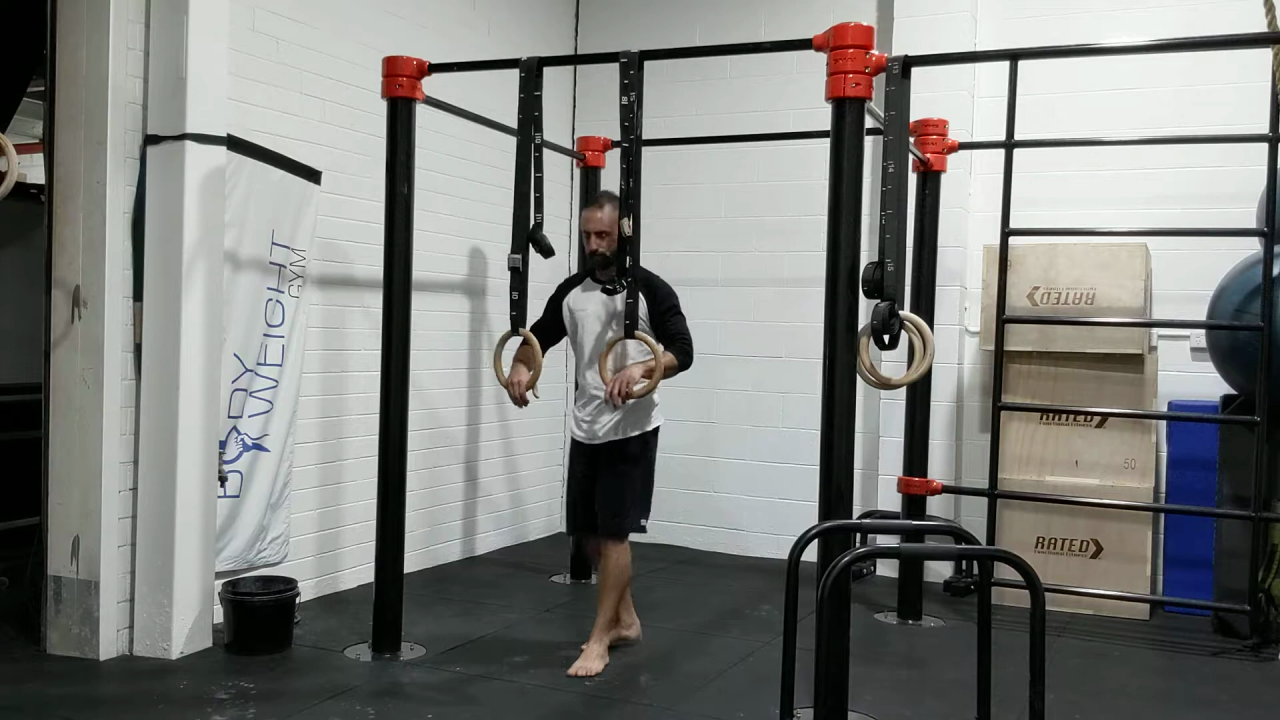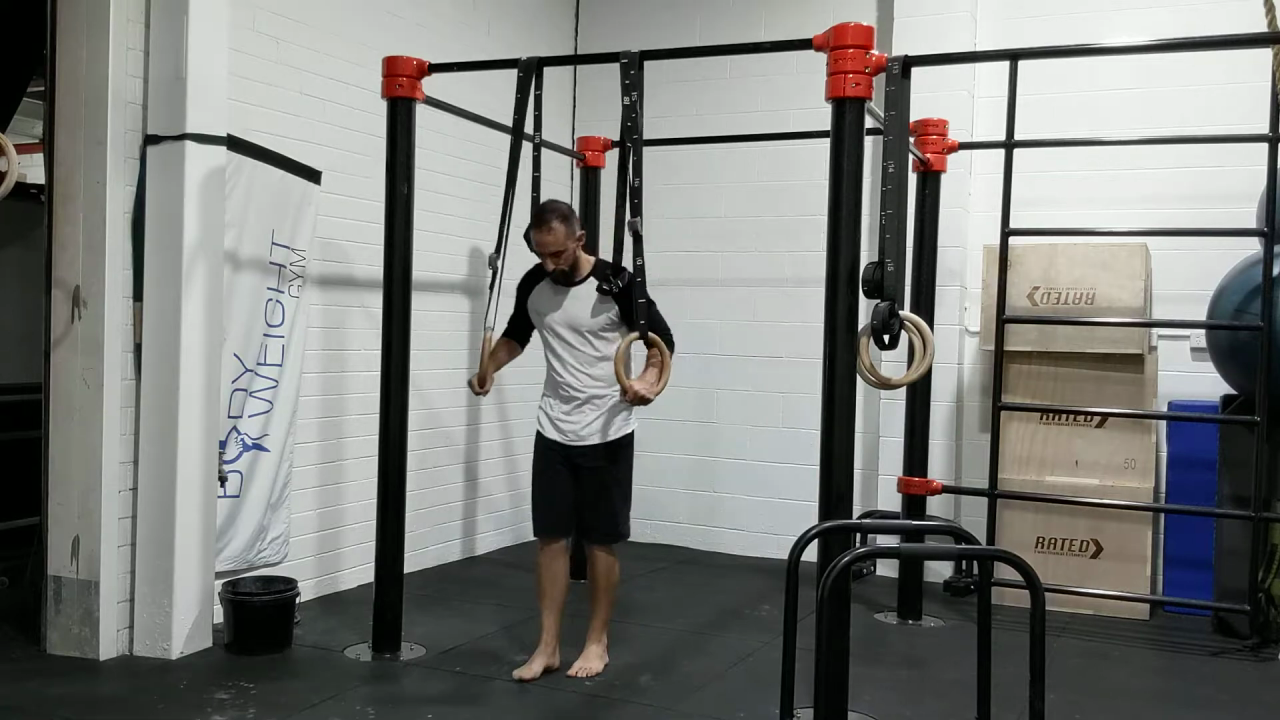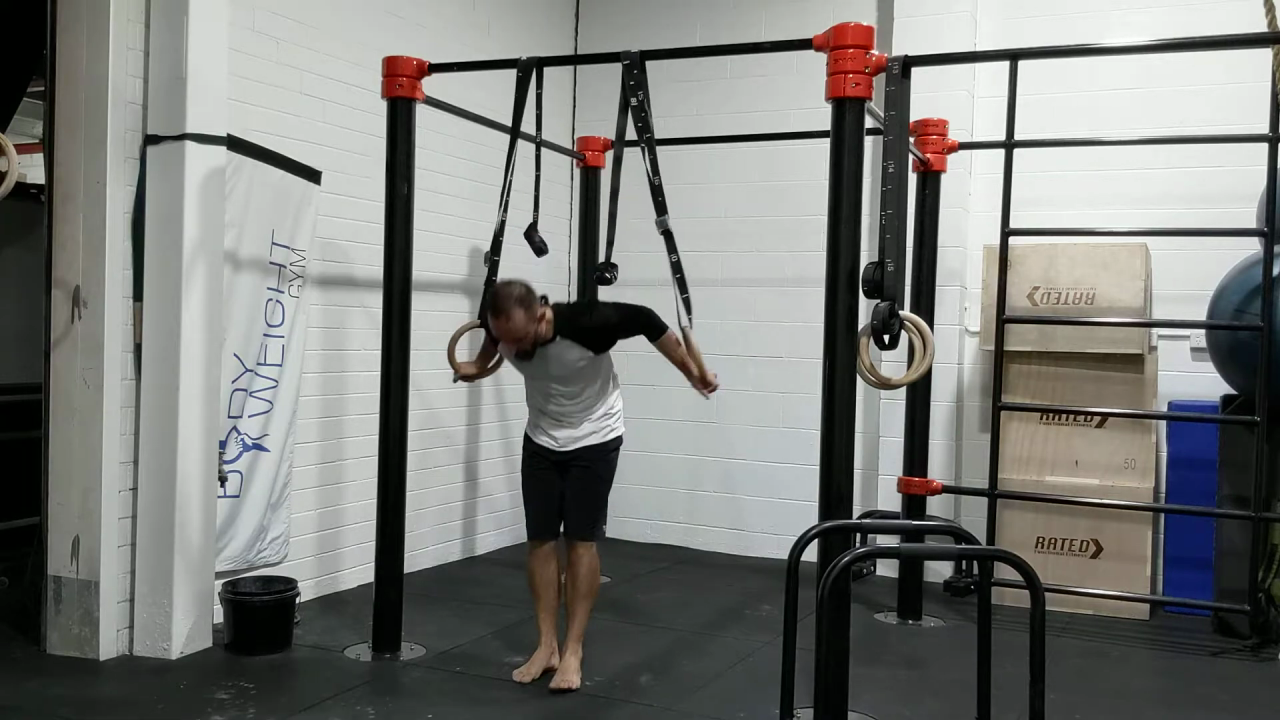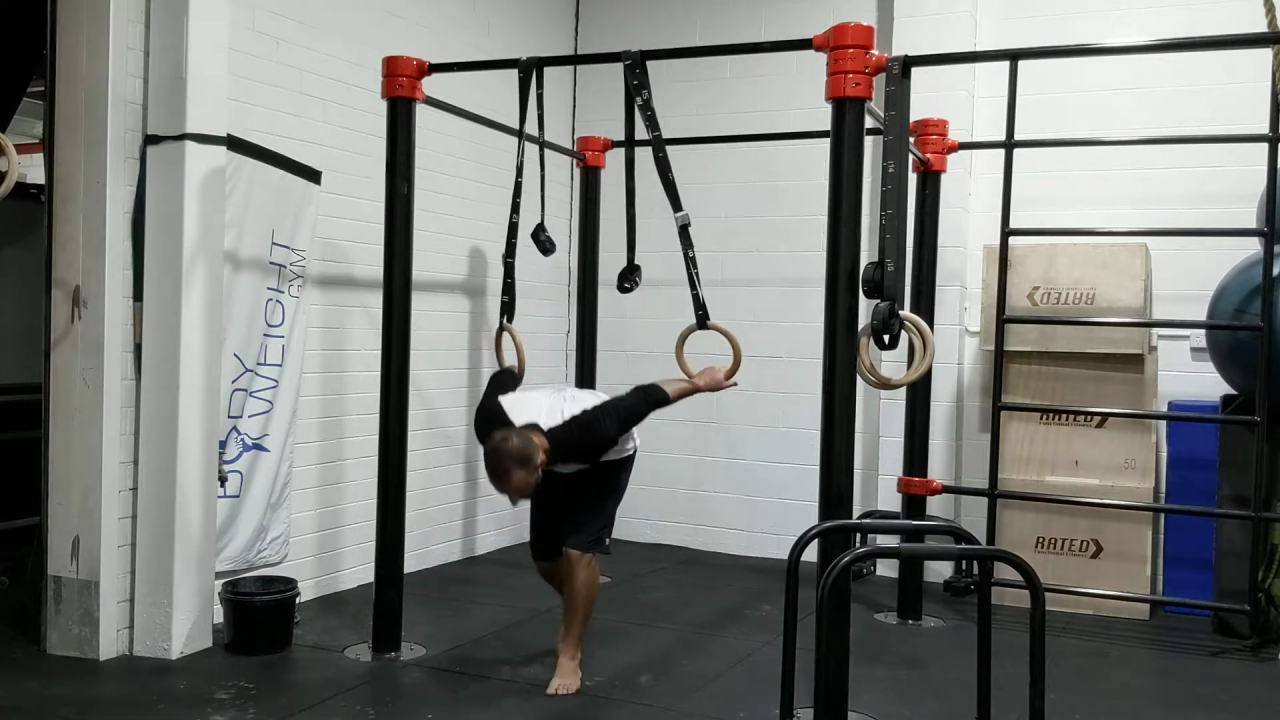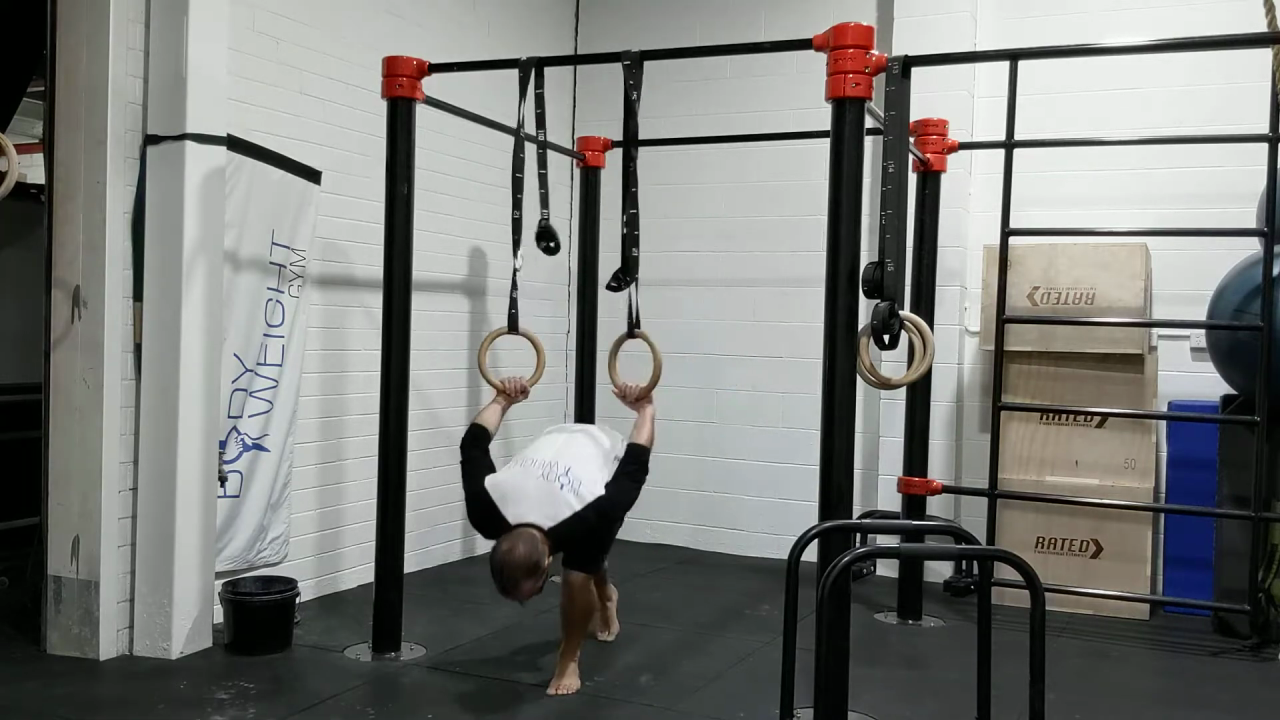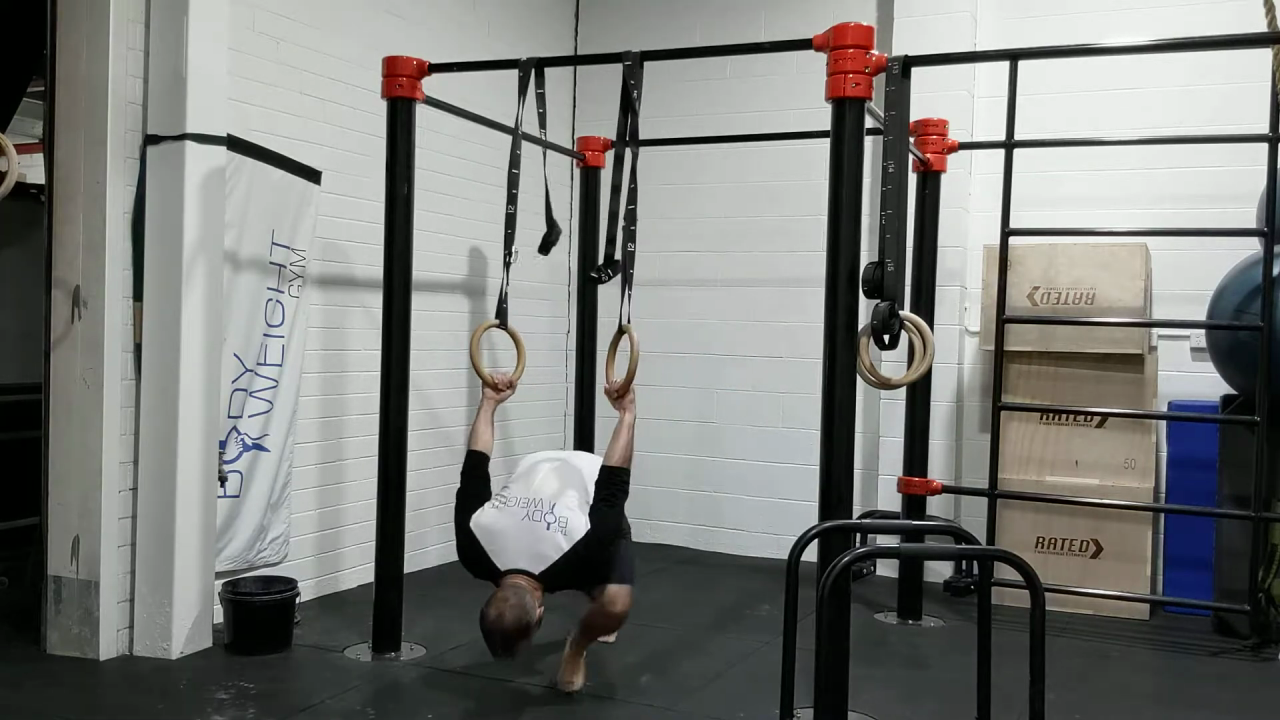
dt=0.5s
person 1, frame 1
left shoulder: (651, 289)
right shoulder: (571, 291)
left elbow: (682, 351)
right elbow: (538, 337)
left wrist: (640, 368)
right wrist: (520, 364)
left hip: (630, 431)
right hip: (584, 430)
left knee: (614, 533)
right knee: (589, 531)
left ankle: (599, 641)
right ankle: (625, 619)
person 1, frame 2
left shoulder: (616, 285)
right shoulder: (532, 285)
left elbow: (659, 336)
right elbow: (517, 333)
left wrist: (651, 377)
right wrist: (489, 370)
left hip: (606, 433)
right hip: (552, 431)
left knee: (600, 541)
right knee: (551, 537)
left ankle: (597, 641)
right ankle: (548, 645)
person 1, frame 3
left shoulder: (587, 323)
right shoulder: (506, 326)
left elbow: (649, 323)
left wrist: (694, 376)
right wrist: (478, 365)
left hip: (594, 437)
right hip: (541, 438)
left knee: (581, 539)
right knee: (540, 538)
left ankle: (573, 652)
right ankle: (546, 645)
person 1, frame 4
left shoulder: (591, 436)
right shoulder: (490, 425)
left elbow: (643, 398)
right elbow: (506, 377)
left wrist: (699, 383)
right wrist: (510, 373)
left hip: (608, 454)
right hip: (560, 460)
left knee: (578, 551)
right knee: (544, 555)
left ankle: (569, 657)
right ankle: (576, 612)
person 1, frame 5
left shoulder: (589, 519)
right shoulder: (486, 514)
left elbow: (633, 471)
right elbow: (472, 447)
left wrist: (646, 409)
right wrist: (502, 401)
left hip: (606, 455)
left knee: (577, 573)
right knee: (585, 560)
left ankle: (569, 660)
right ankle: (605, 597)
person 1, frame 6
left shoulder: (582, 558)
right shoulder: (477, 551)
left elbow: (612, 491)
right elbow: (473, 476)
left wrist: (627, 415)
right wrist: (487, 403)
left hip: (590, 475)
left knee: (615, 604)
left ankle: (578, 647)
